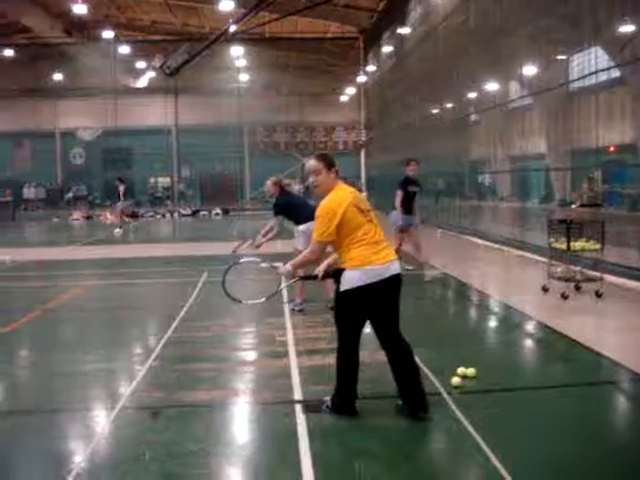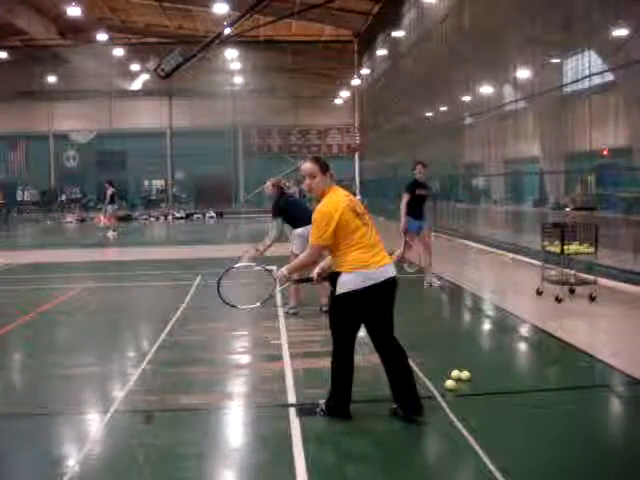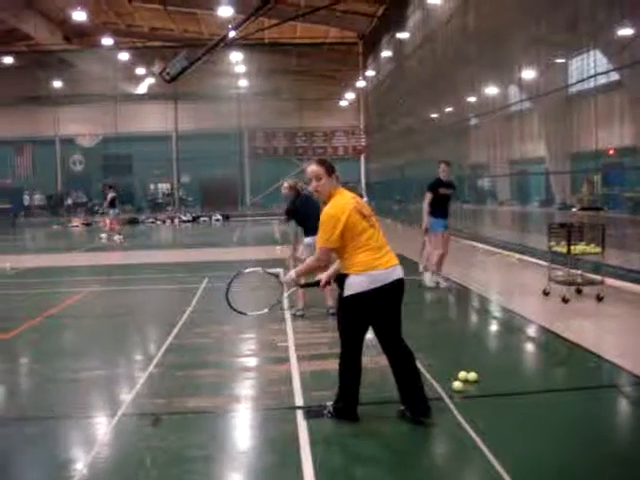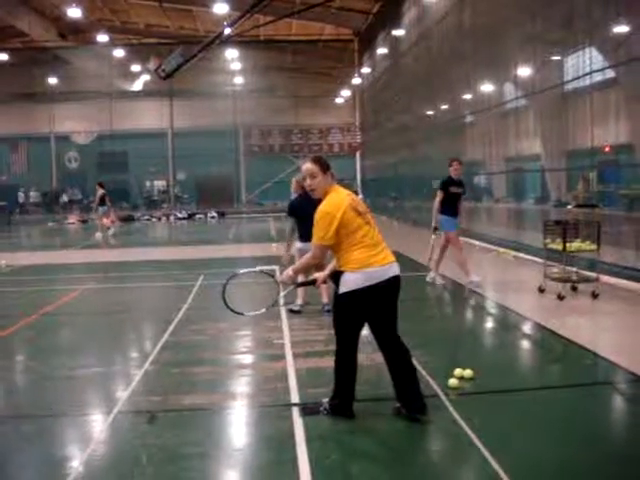
dt=0.2s
person 1, frame 1
left shoulder: (329, 205)
right shoulder: (352, 194)
left elbow: (314, 252)
left wrist: (290, 267)
right wrist: (329, 263)
left hip: (361, 278)
right hip: (389, 270)
left knee: (348, 343)
right knee: (393, 339)
left ankle: (344, 403)
right ankle: (416, 403)
person 1, frame 2
left shoulder: (326, 209)
right shoulder: (345, 197)
left elbow: (312, 255)
left wrist: (286, 271)
right wrist: (324, 267)
left hip: (357, 281)
right hip: (384, 275)
left knee: (343, 346)
right knee: (387, 342)
left ankle: (338, 406)
right ankle: (410, 406)
person 1, frame 3
left shoulder: (333, 211)
right shoulder: (351, 199)
left elbow: (321, 259)
left wrist: (295, 274)
right wrist: (332, 272)
left hip: (365, 283)
right hip: (391, 277)
left knee: (350, 348)
right knee: (394, 344)
left ankle: (345, 408)
right ankle: (418, 407)
person 1, frame 4
left shoulder: (327, 209)
right shoulder: (347, 196)
left elbow: (316, 256)
left wrist: (292, 272)
right wrist: (330, 271)
left hip: (360, 280)
right hip: (388, 273)
left knee: (346, 345)
right knee: (390, 341)
left ankle: (341, 405)
right ankle: (414, 405)
person 2, frame 1
left shoulder: (279, 202)
right shoulder: (289, 197)
left elbow: (277, 229)
right elbow: (274, 223)
left wrist: (262, 240)
right wrist: (262, 237)
left hip: (305, 227)
left ankle: (299, 302)
right ankle: (332, 299)
person 2, frame 2
left shoulder: (278, 204)
right shoulder: (288, 198)
left elbow: (277, 231)
right elbow: (275, 227)
left wrist: (264, 248)
right wrist: (264, 245)
left hip: (303, 230)
left ankle: (293, 305)
right ankle: (325, 303)
person 2, frame 3
left shoulder: (292, 206)
right shoulder: (308, 198)
left elbow: (294, 233)
left wrist: (294, 252)
left hip: (311, 239)
left ankle: (300, 307)
right ankle: (331, 306)
person 2, frame 4
left shoulder: (294, 204)
right shoulder: (318, 198)
left elbow: (292, 228)
left wrist: (287, 249)
left hip: (304, 243)
left ankle: (298, 303)
right ankle: (326, 303)
person 3, frame 1
left shoulder: (417, 183)
right shoulder: (403, 182)
right elbow: (398, 200)
left wrist: (416, 217)
right wrist: (400, 218)
left hip: (410, 215)
right hip: (401, 215)
left knee: (417, 244)
right knee: (398, 244)
person 3, frame 2
left shoulder: (426, 187)
right shoulder: (411, 185)
right elbow: (403, 204)
left wrist: (428, 221)
right wrist: (403, 222)
left hip: (421, 220)
right hip: (411, 220)
left knee: (427, 249)
right knee: (405, 250)
left ankle: (429, 277)
person 3, frame 3
left shoulder: (451, 185)
right shoulder: (434, 184)
right elbow: (426, 203)
left wrist: (448, 218)
right wrist: (425, 221)
left hip: (445, 219)
right hip: (435, 219)
left knee: (444, 250)
right knee: (441, 250)
left ankle: (437, 276)
right ankle: (429, 273)
person 3, frame 4
left shoulder: (461, 184)
right shoulder: (445, 183)
right elbow: (437, 202)
left wrist: (461, 218)
right wrist: (434, 220)
left hip: (454, 217)
right hip: (445, 218)
left knee: (444, 247)
right knee: (458, 248)
left ankle: (433, 274)
right ankle: (469, 277)
